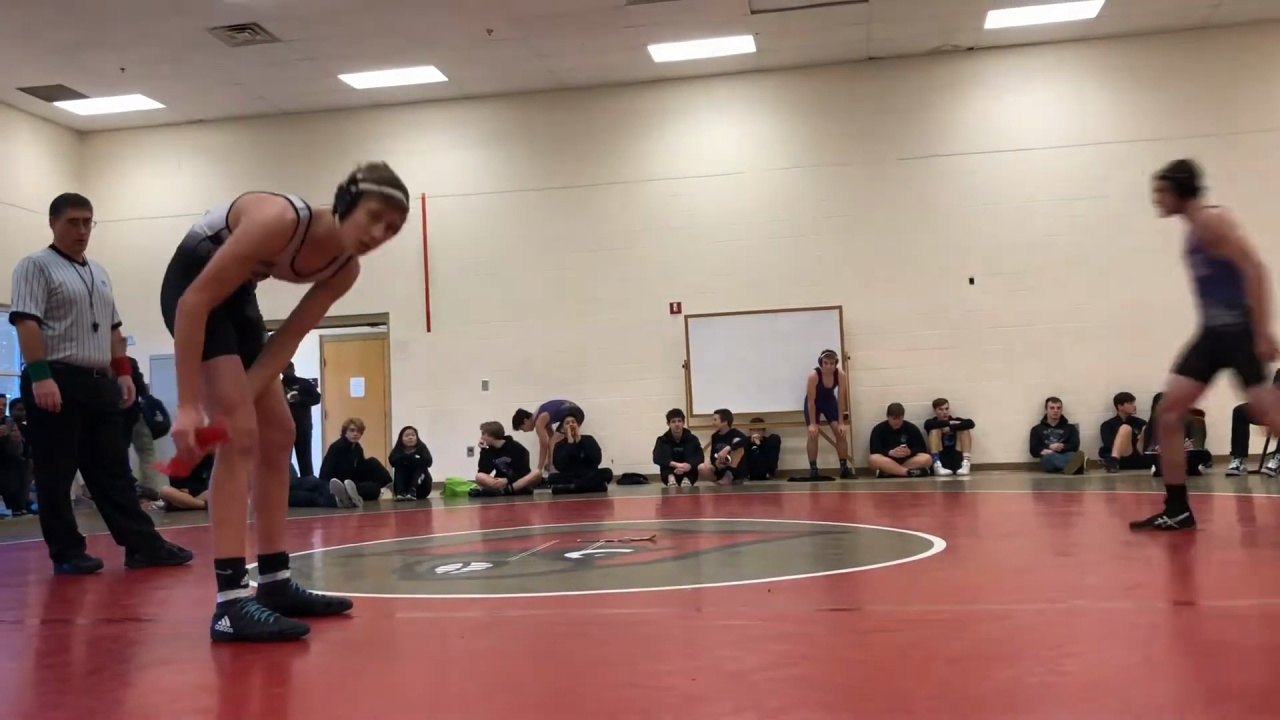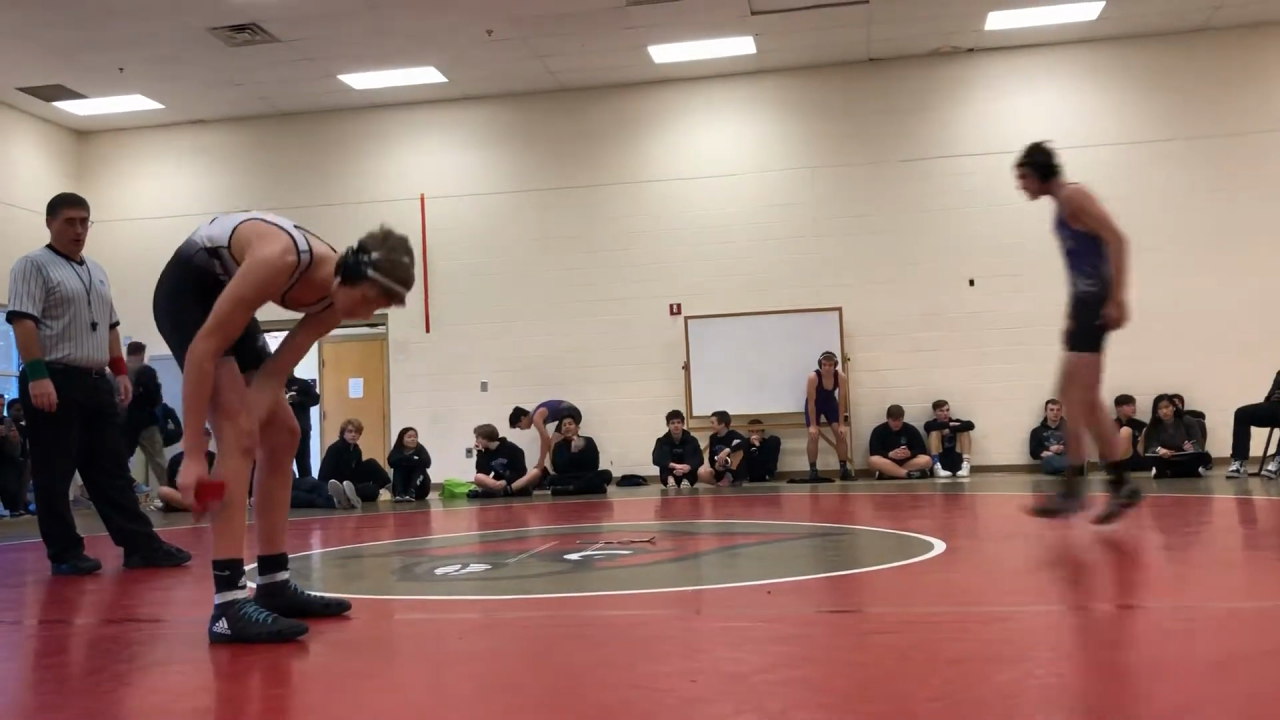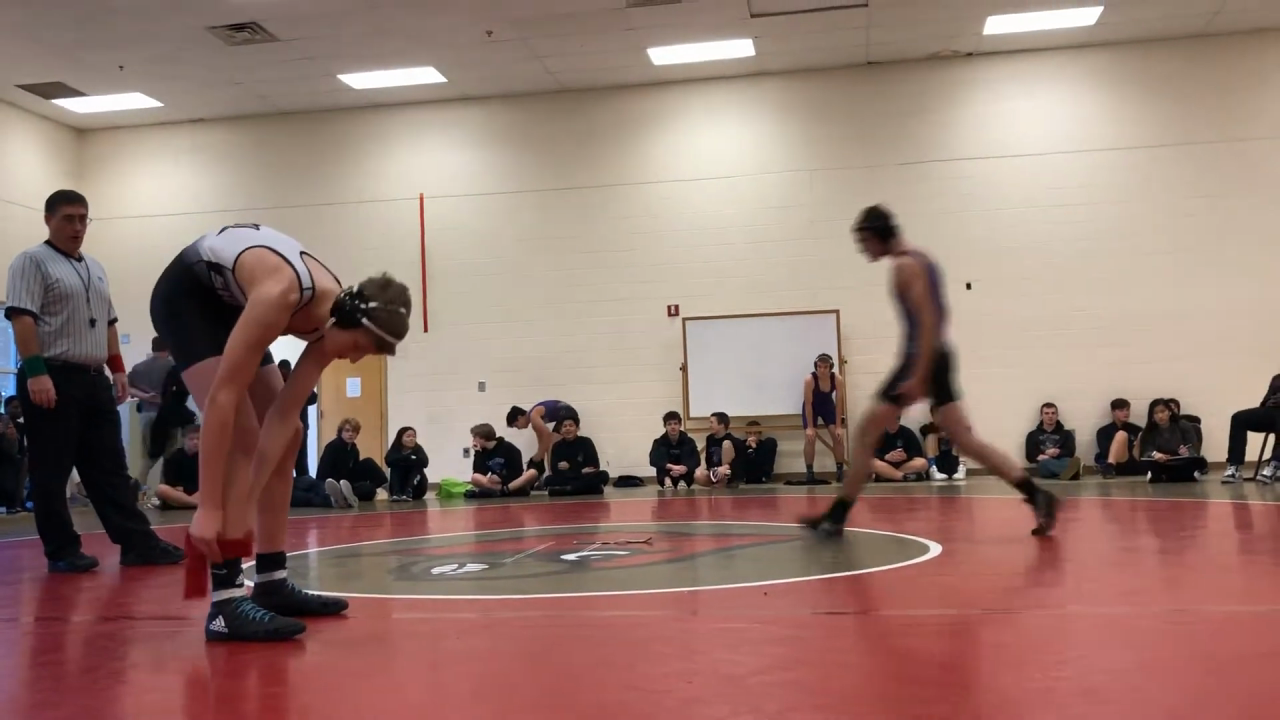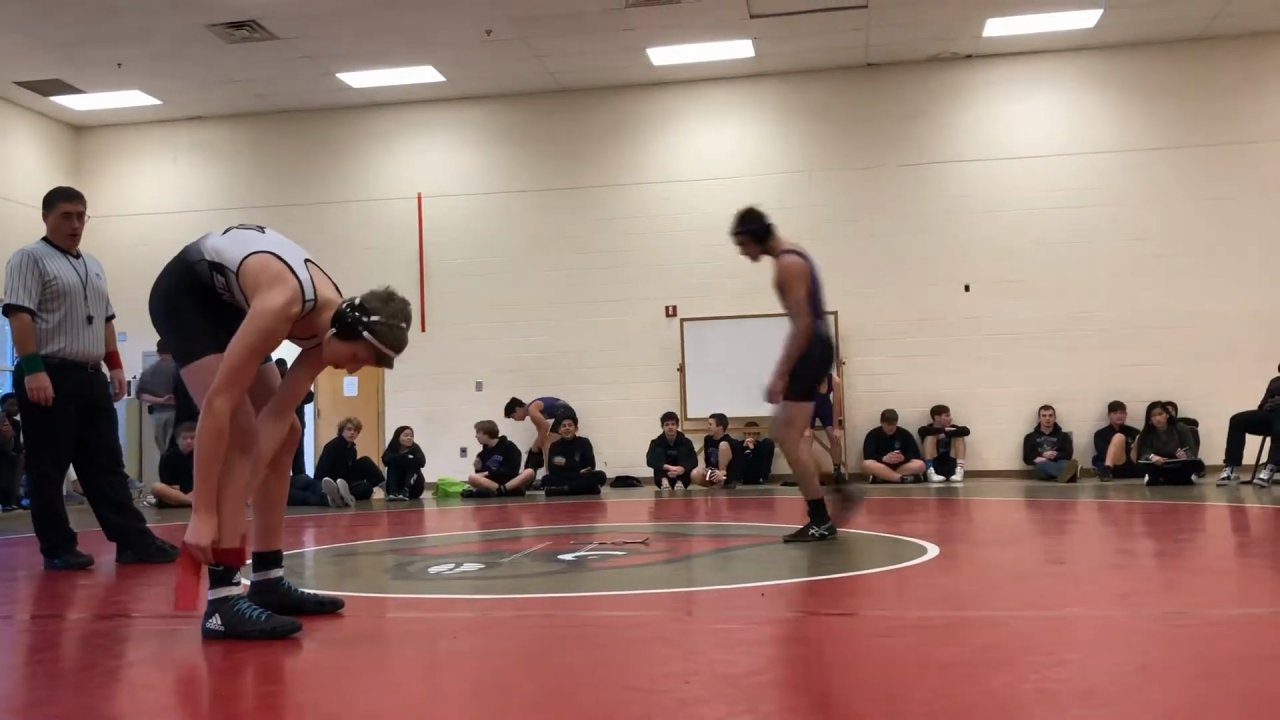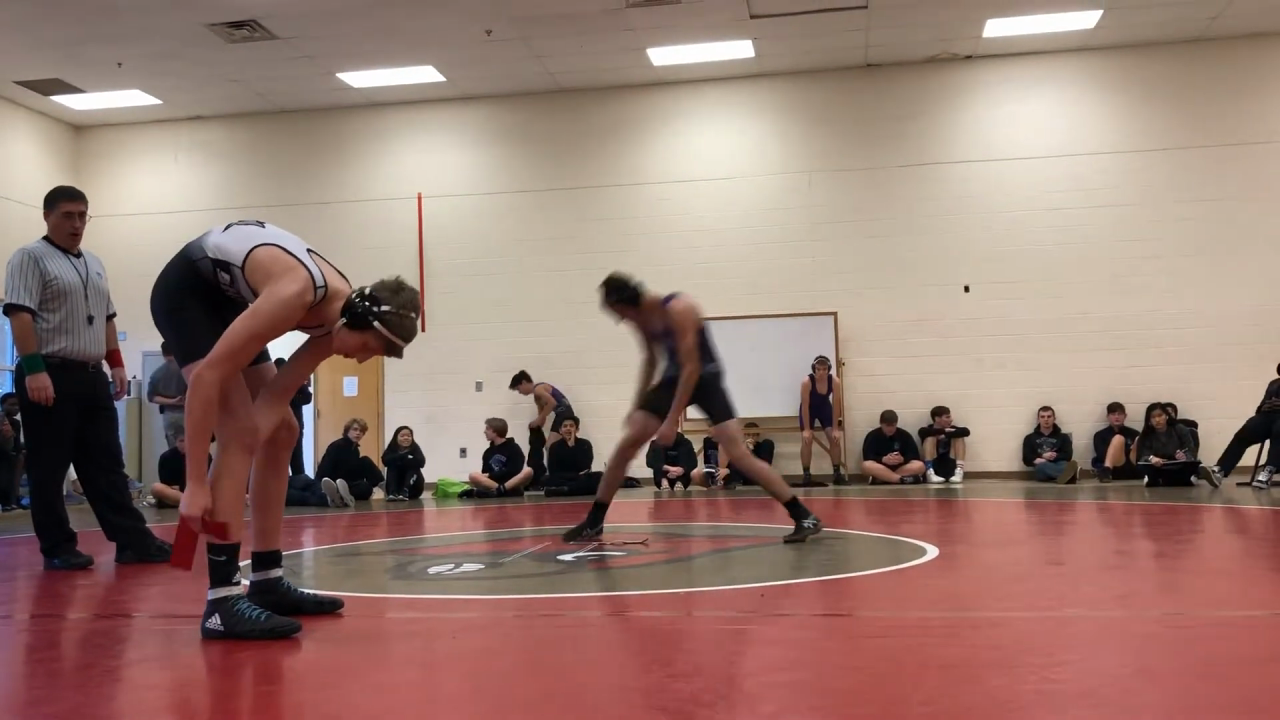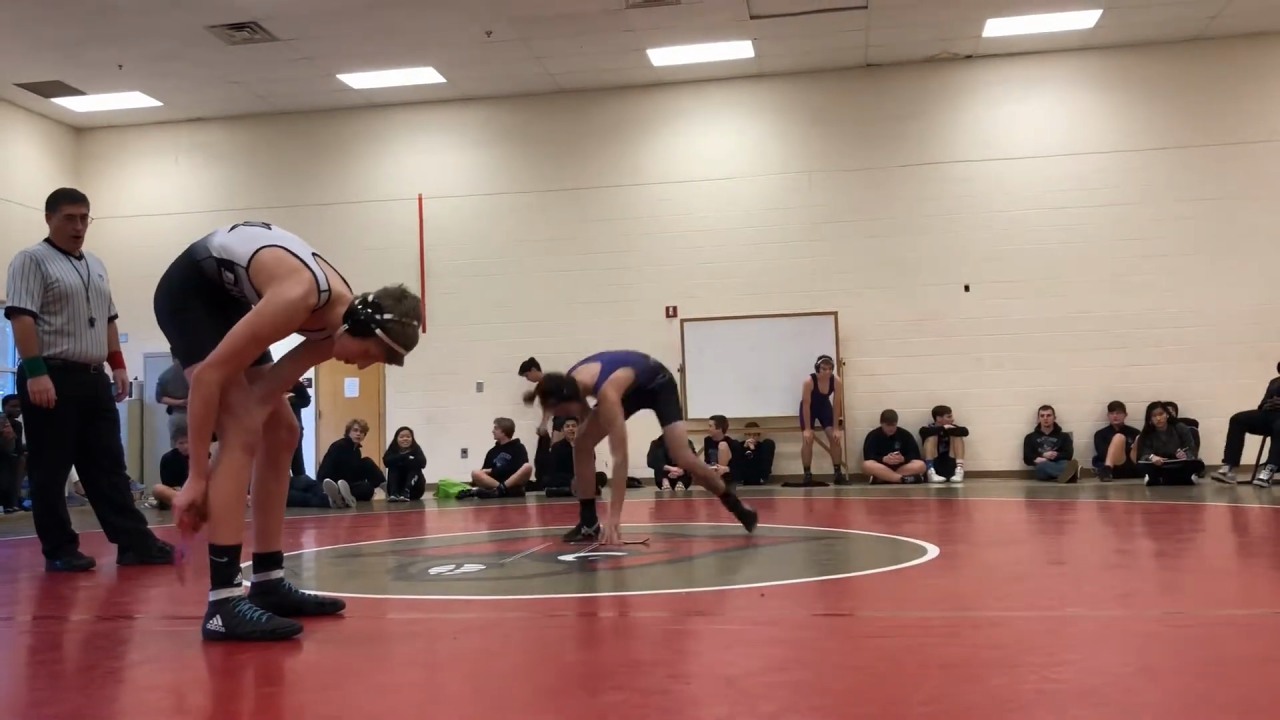
dt=0.3s
person 1, frame 1
left shoulder: (345, 268)
right shoulder: (279, 220)
left elbow: (285, 341)
right elbow: (194, 302)
left wrist: (235, 405)
right wrist: (188, 405)
left hip: (236, 296)
right hip: (193, 290)
left knee: (278, 434)
right knee: (241, 436)
left ankle: (275, 583)
right ankle: (230, 602)
person 1, frame 2
left shoulder: (333, 295)
right shoulder: (281, 260)
left elbow: (274, 376)
right elbow: (203, 348)
left wrist: (234, 469)
right wrist: (193, 455)
left hip: (226, 295)
right hip: (187, 291)
left knee: (282, 433)
right knee: (240, 433)
left ankle: (274, 585)
right ankle: (229, 604)
person 1, frame 3
left shoulder: (333, 317)
right shoulder: (282, 296)
left elbow: (284, 414)
right elbow: (223, 397)
left wrist: (247, 508)
right wrist: (209, 508)
left hip: (227, 304)
right hip: (185, 297)
left knee: (289, 437)
right knee: (242, 435)
left ankle: (271, 584)
right ankle: (226, 603)
person 1, frame 4
left shoulder: (331, 322)
right shoulder: (283, 306)
left elbow: (275, 416)
right elbow: (218, 405)
left wrist: (234, 511)
right wrist: (203, 514)
left hip: (226, 302)
right hip: (185, 294)
left knee: (285, 433)
right knee: (241, 432)
left ankle: (268, 582)
right ankle: (222, 601)
person 1, frame 5
left shoulder: (337, 314)
right shoulder: (295, 295)
left elbow: (273, 399)
right elbow: (206, 377)
left wrist: (226, 490)
right wrist: (195, 484)
left hip: (226, 298)
right hip: (185, 293)
left knee: (282, 433)
right knee: (241, 432)
left ankle: (267, 582)
right ankle: (222, 602)
person 1, frame 6
left shoulder: (339, 318)
right shoulder: (299, 299)
left elbow: (261, 396)
right elbow: (209, 375)
left wrist: (211, 477)
right wrist: (197, 477)
left hip: (229, 297)
right hip: (190, 291)
left knee: (282, 432)
right knee: (244, 433)
left ankle: (268, 584)
right ankle: (224, 603)
person 2, frame 1
left shoulder: (99, 272)
right shoulder: (36, 266)
right elbow: (26, 323)
left wrist: (122, 371)
right wrist: (40, 376)
left hip: (99, 383)
right hip: (56, 381)
left knee: (113, 469)
right knee: (56, 474)
left ankle: (143, 545)
right ankle: (67, 553)
person 2, frame 2
left shoulder: (97, 272)
right shoulder: (34, 265)
right elbow: (24, 322)
left wrist: (120, 371)
right wrist: (37, 376)
left hip: (97, 384)
right hip: (54, 381)
left knee: (112, 469)
right knee: (55, 473)
left ankle: (141, 545)
right ankle: (65, 553)
person 2, frame 3
left shoulder: (95, 269)
right shoulder: (32, 261)
right elbow: (22, 318)
left wrist: (117, 368)
right wrist: (36, 372)
left hip: (95, 380)
right hip: (52, 378)
left knee: (110, 466)
right knee: (52, 471)
left ankle: (138, 543)
right ankle: (62, 551)
person 2, frame 4
left shoulder: (93, 266)
left wrist: (114, 365)
right wrist: (33, 369)
left hip: (91, 377)
right hip: (49, 375)
left knee: (107, 464)
right knee: (48, 468)
left ankle: (134, 540)
right ankle: (58, 548)
person 2, frame 5
left shoulder: (94, 264)
right shoulder: (31, 257)
right elbow: (20, 315)
left wrist: (116, 364)
right wrist: (34, 369)
left hip: (92, 377)
right hip: (50, 375)
left knee: (107, 464)
right knee: (49, 468)
left ankle: (133, 540)
right ankle: (58, 548)
person 2, frame 6
left shoulder: (96, 266)
right shoulder: (32, 260)
right elbow: (22, 317)
left wrist: (118, 365)
right wrist: (35, 372)
left hip: (94, 379)
right hip: (52, 377)
left knee: (109, 466)
right knee: (51, 470)
left ankle: (135, 542)
right ankle: (60, 550)
person 3, frame 1
left shoulder: (1214, 220)
right shoulder: (1193, 230)
left hip: (1236, 335)
right hip: (1214, 333)
right knee: (1167, 417)
right ankle: (1177, 508)
person 3, frame 2
left shoulder: (1074, 196)
right shoulder: (1062, 203)
left elbow: (1117, 240)
left wrist: (1117, 299)
right wrist: (1073, 315)
left hip: (1095, 301)
right hip: (1085, 301)
left knee: (1071, 395)
right knee: (1085, 400)
left ankle: (1071, 487)
right ankle: (1121, 484)
person 3, frame 3
left shoulder: (903, 266)
right shoulder: (919, 260)
left elbow: (927, 322)
left wrist: (918, 375)
left hip: (922, 359)
right hip: (935, 357)
left knee: (865, 432)
right knee: (965, 442)
left ankle: (836, 517)
right ankle: (1039, 498)
person 3, frame 4
left shoulder: (788, 264)
right shoulder: (789, 258)
left elbow: (803, 324)
left wrist: (781, 375)
right wrist: (784, 369)
left hip: (811, 349)
right hip: (811, 348)
left knee: (786, 437)
right knee: (786, 435)
left ankle: (821, 520)
right ankle: (840, 490)
person 3, frame 5
left shoulder: (677, 311)
right shoulder: (639, 316)
left elbow: (692, 368)
left wrist: (673, 420)
right wrist: (639, 402)
left hip: (704, 377)
right hip: (675, 376)
left knee: (739, 456)
right knee: (626, 446)
left ankle: (804, 518)
right ankle: (594, 522)
person 3, frame 6
left shoulder: (606, 391)
right shoulder: (570, 383)
left elbow: (620, 455)
right elbow: (586, 419)
left wrist: (614, 517)
right wrist: (580, 474)
left hip: (659, 385)
right hip: (633, 387)
left knee: (684, 459)
right knee: (582, 443)
left ankle: (735, 505)
right ankle: (588, 522)
